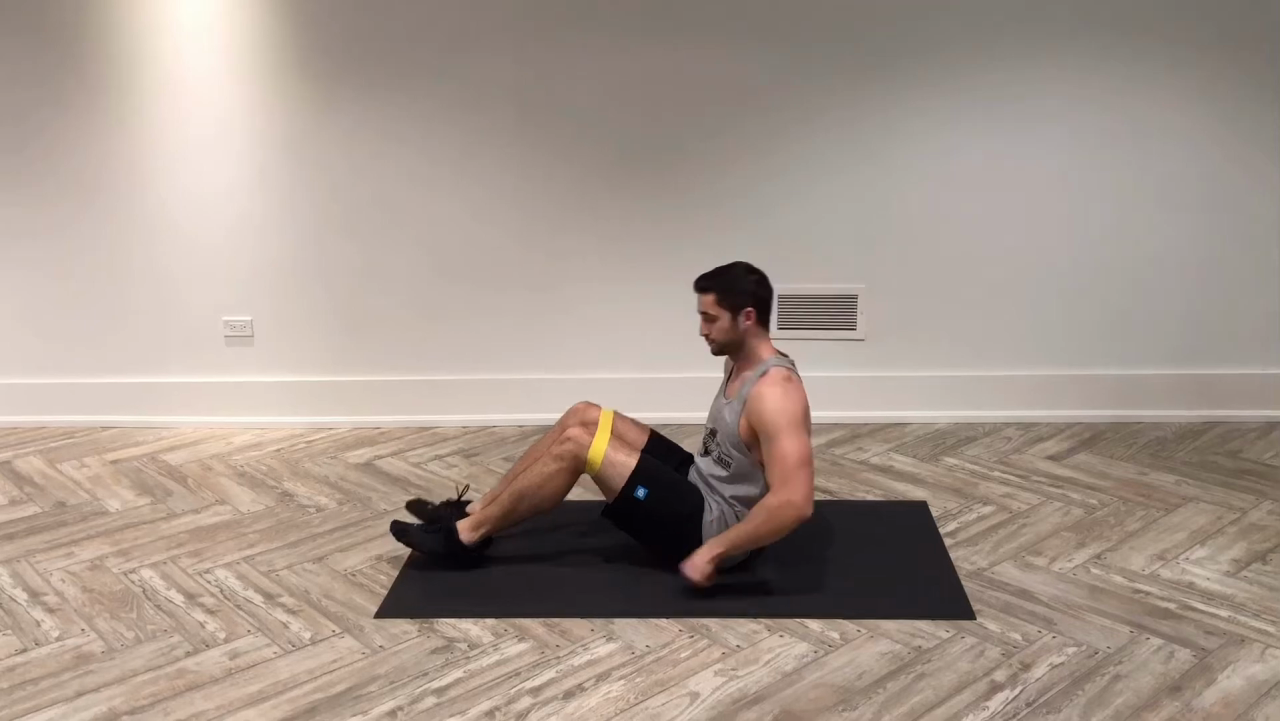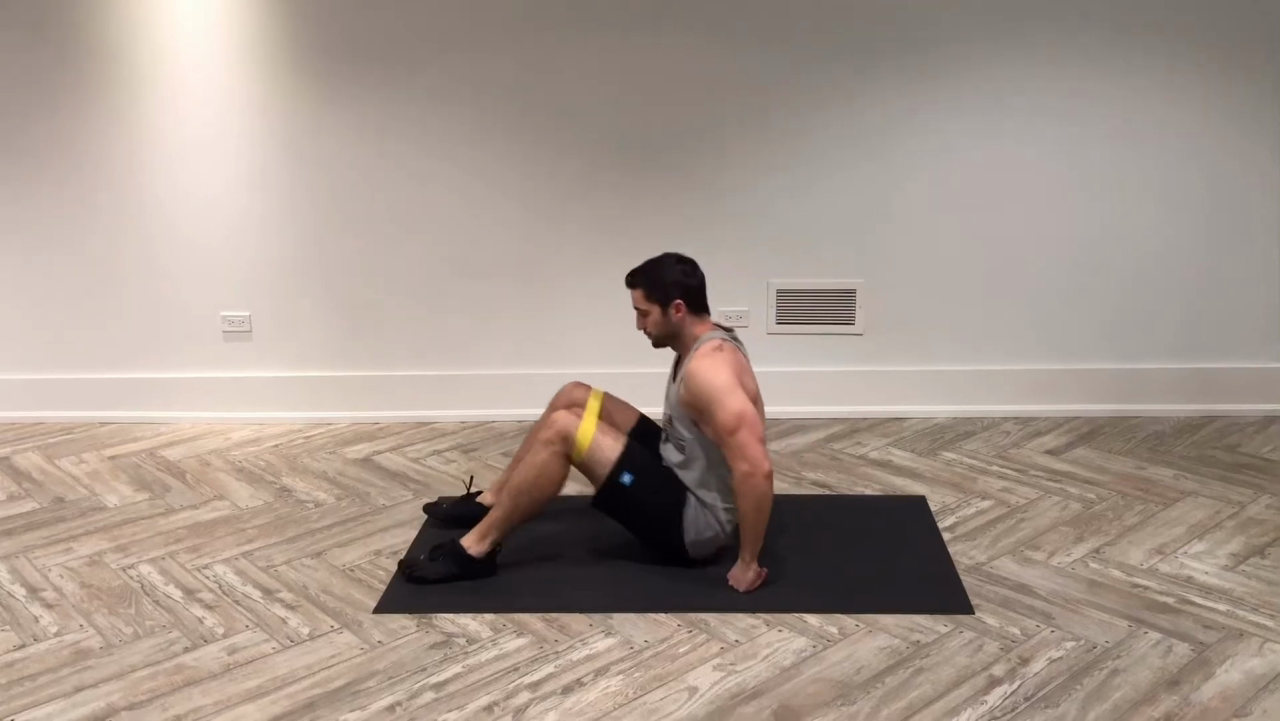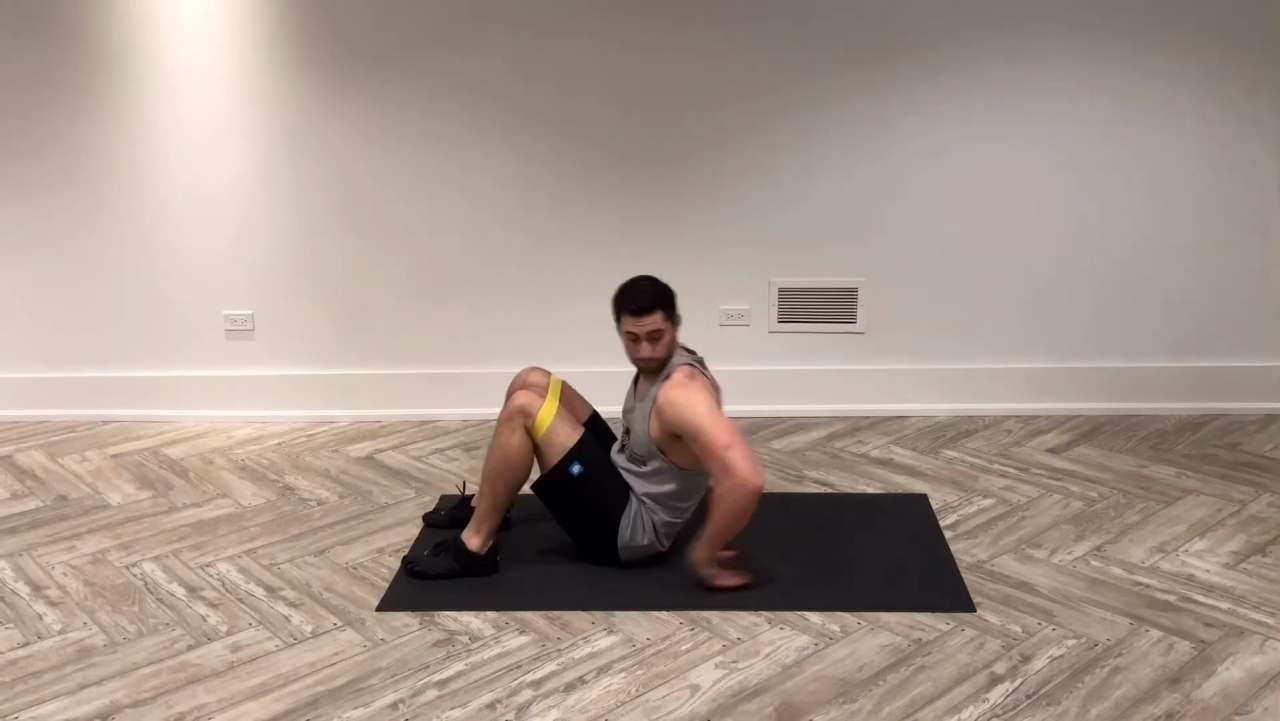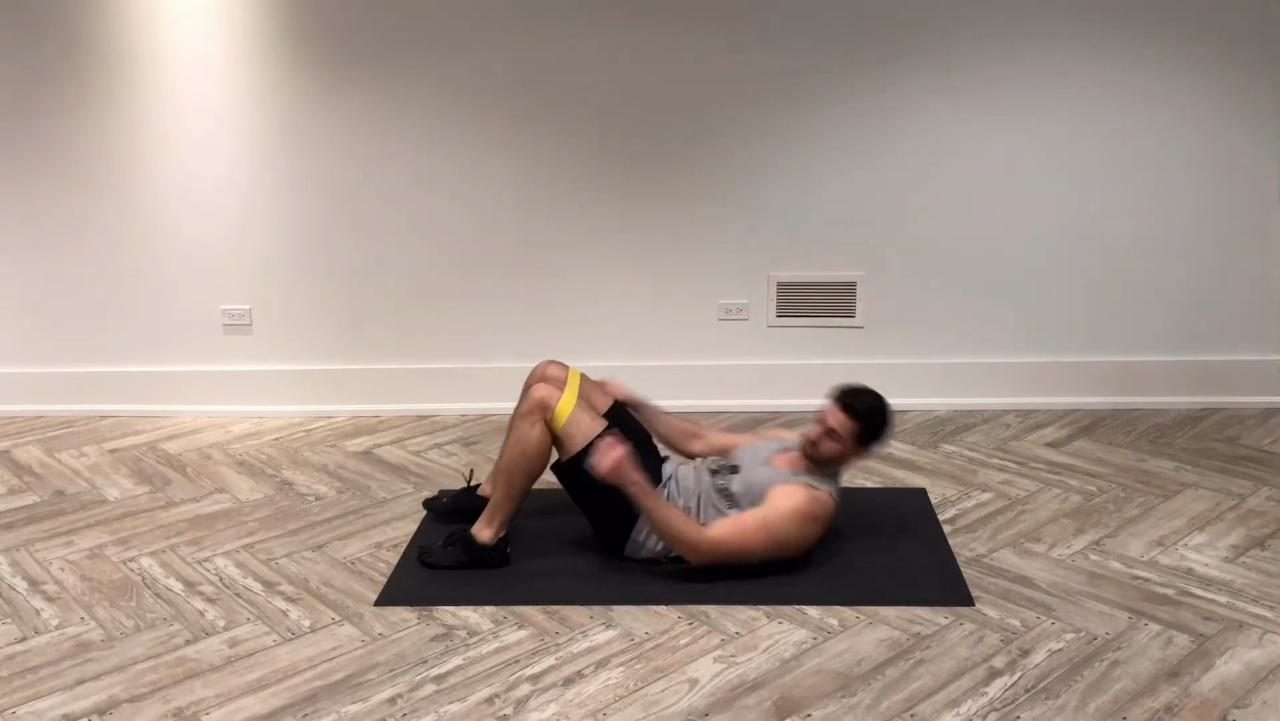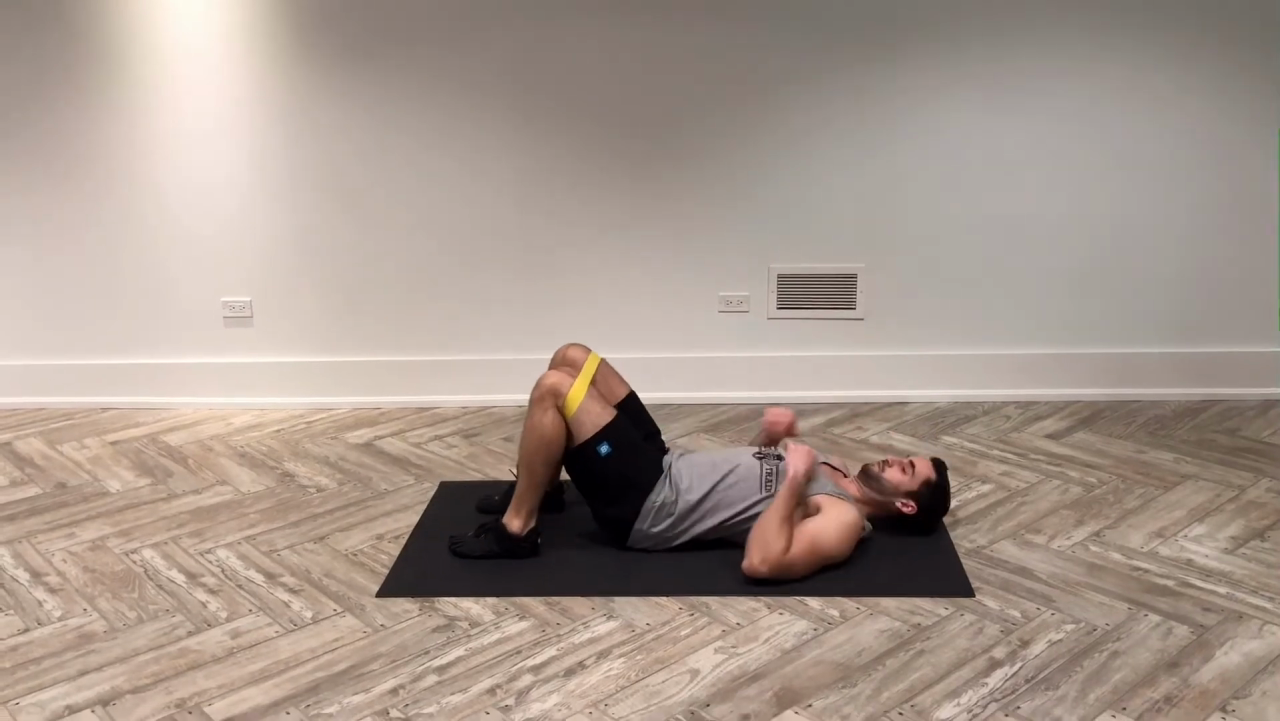
dt=0.5s
person 1, frame 1
left shoulder: (773, 391)
right shoulder: (744, 364)
left elbow: (794, 502)
left wrist: (713, 553)
left hip: (711, 527)
right hip: (699, 485)
left knee: (576, 442)
right knee: (584, 416)
left ankle: (467, 537)
right ankle: (478, 509)
person 1, frame 2
left shoulder: (708, 367)
right shoulder: (710, 341)
left elbow: (756, 469)
left wrist: (748, 564)
right wrist: (732, 501)
left hip: (694, 523)
left knee: (562, 429)
right knee: (575, 396)
left ankle: (476, 549)
right ankle: (491, 501)
person 1, frame 3
left shoulder: (679, 390)
right shoulder: (664, 365)
left elbow: (747, 479)
left wrist: (705, 553)
left hip: (631, 523)
left knee: (524, 407)
right knee: (532, 381)
left ankle: (475, 549)
right ankle: (486, 504)
person 1, frame 4
left shoulder: (806, 505)
right shoulder: (795, 441)
left elbow: (703, 546)
left wrist: (631, 481)
right wrist: (634, 403)
left hip: (643, 529)
right hip: (665, 479)
left knee: (544, 400)
right knee: (550, 374)
left ankle: (486, 539)
right ankle: (489, 495)
person 1, frame 5
left shoulder: (845, 521)
right shoulder: (835, 471)
left elbow: (761, 562)
left wrist: (796, 479)
right wrist: (777, 434)
left hip: (647, 509)
right hip: (665, 468)
left knee: (553, 388)
right knee: (572, 356)
left ankle: (516, 529)
right ankle: (541, 489)
